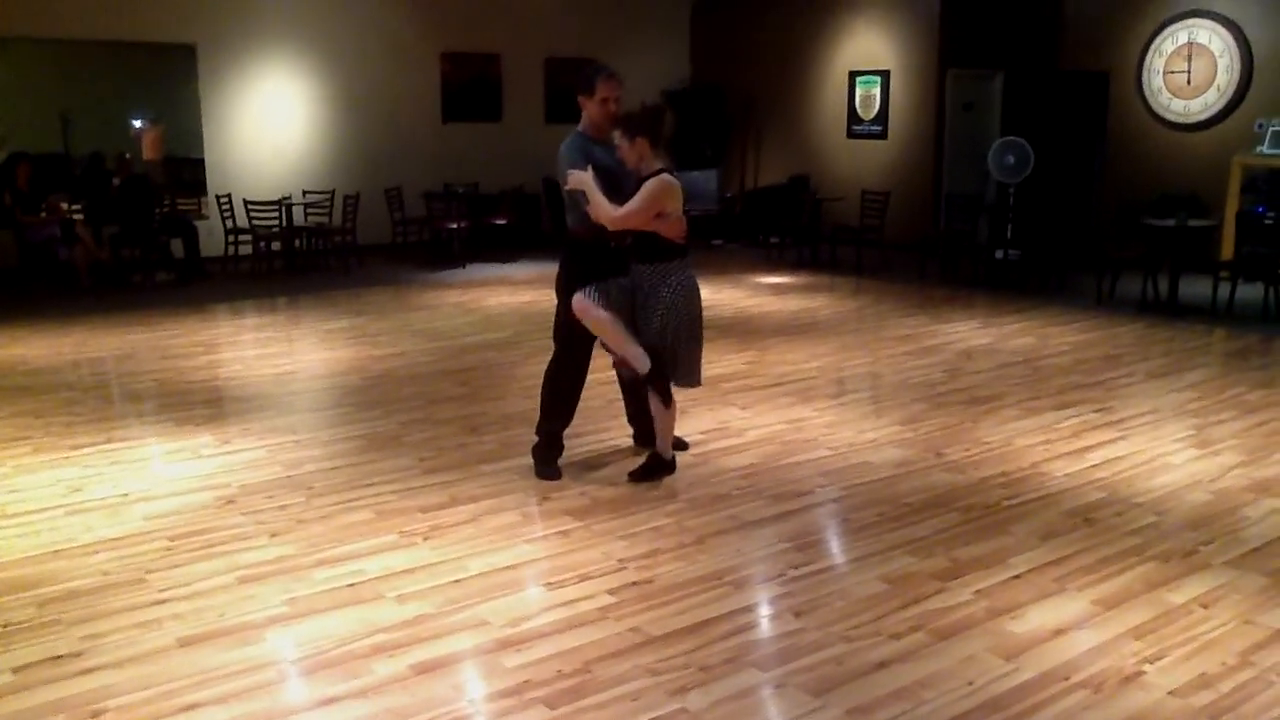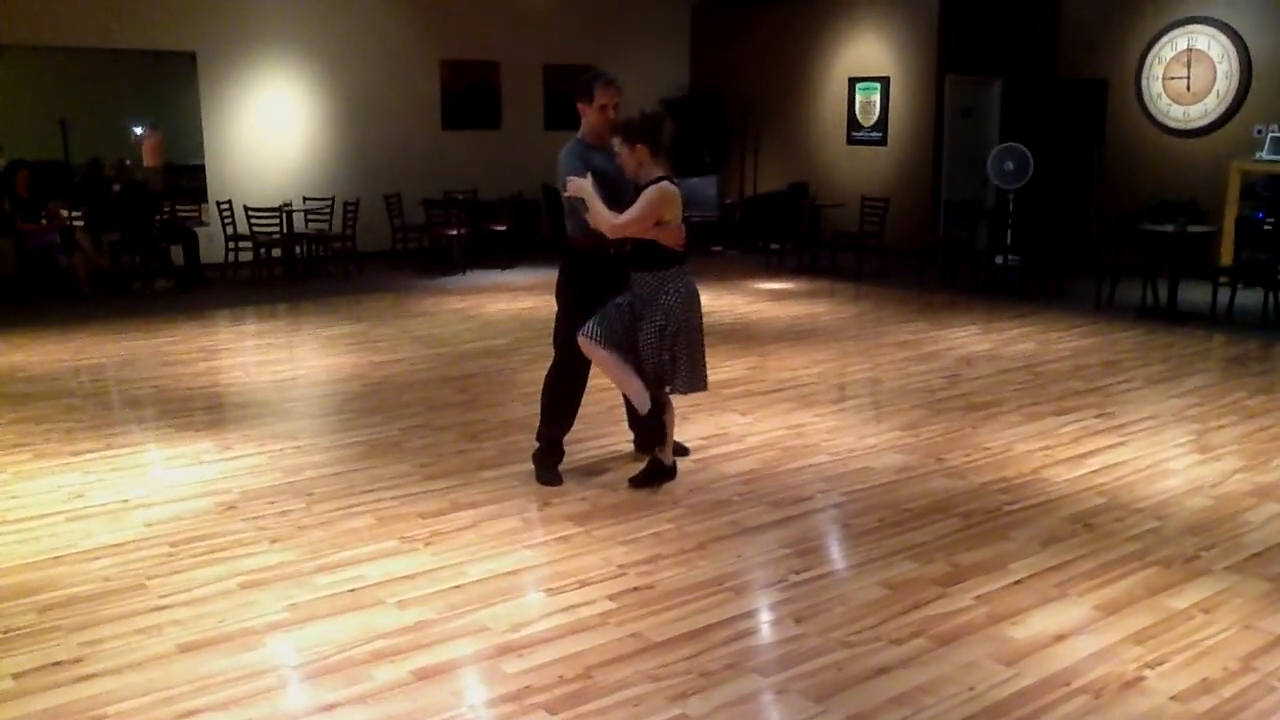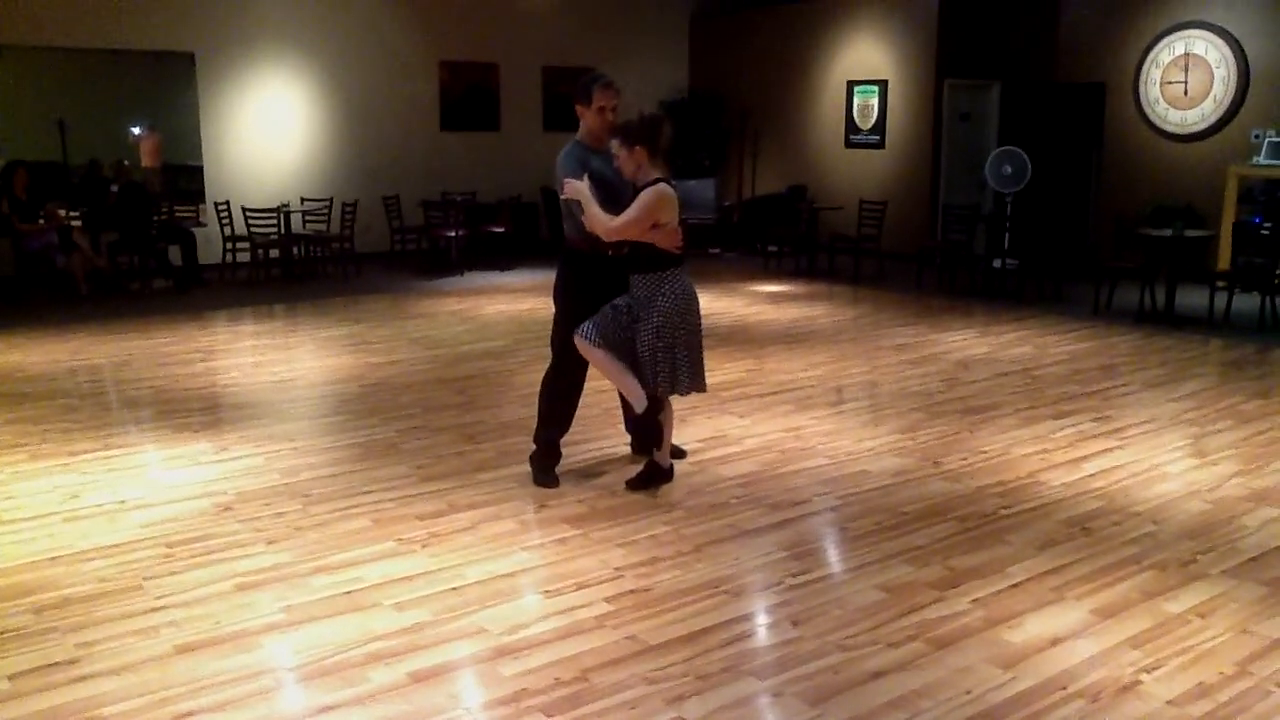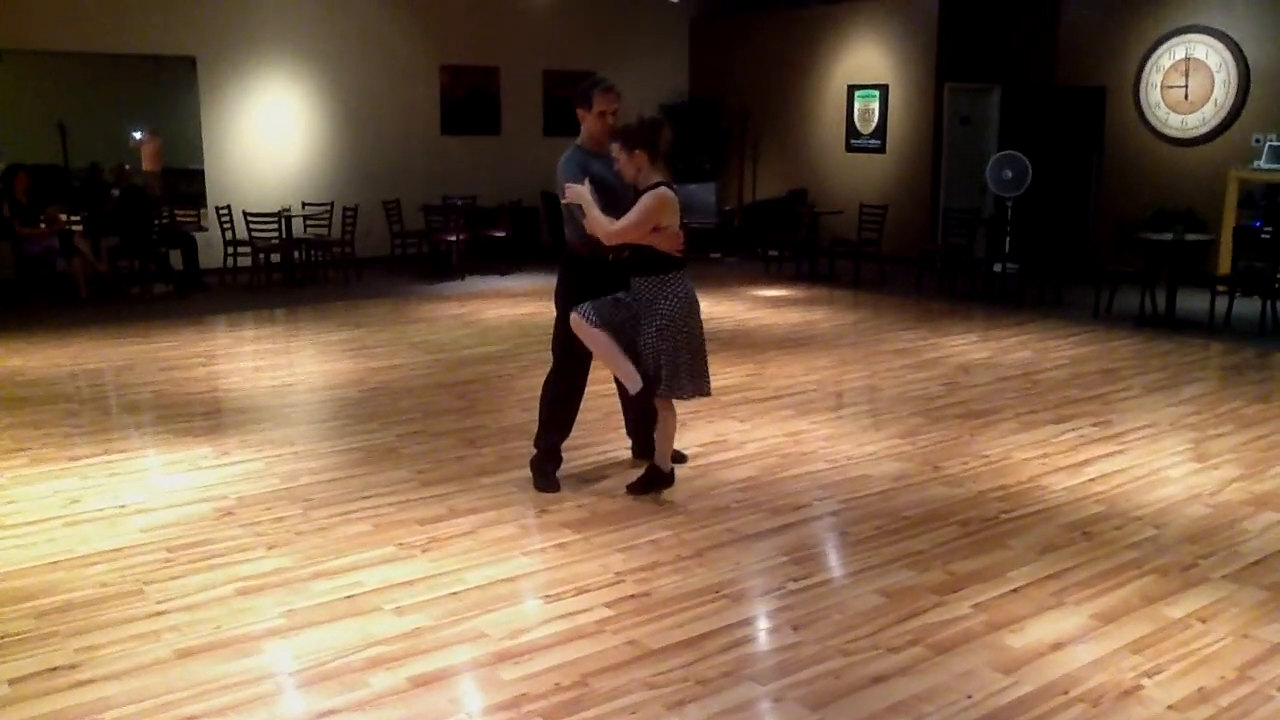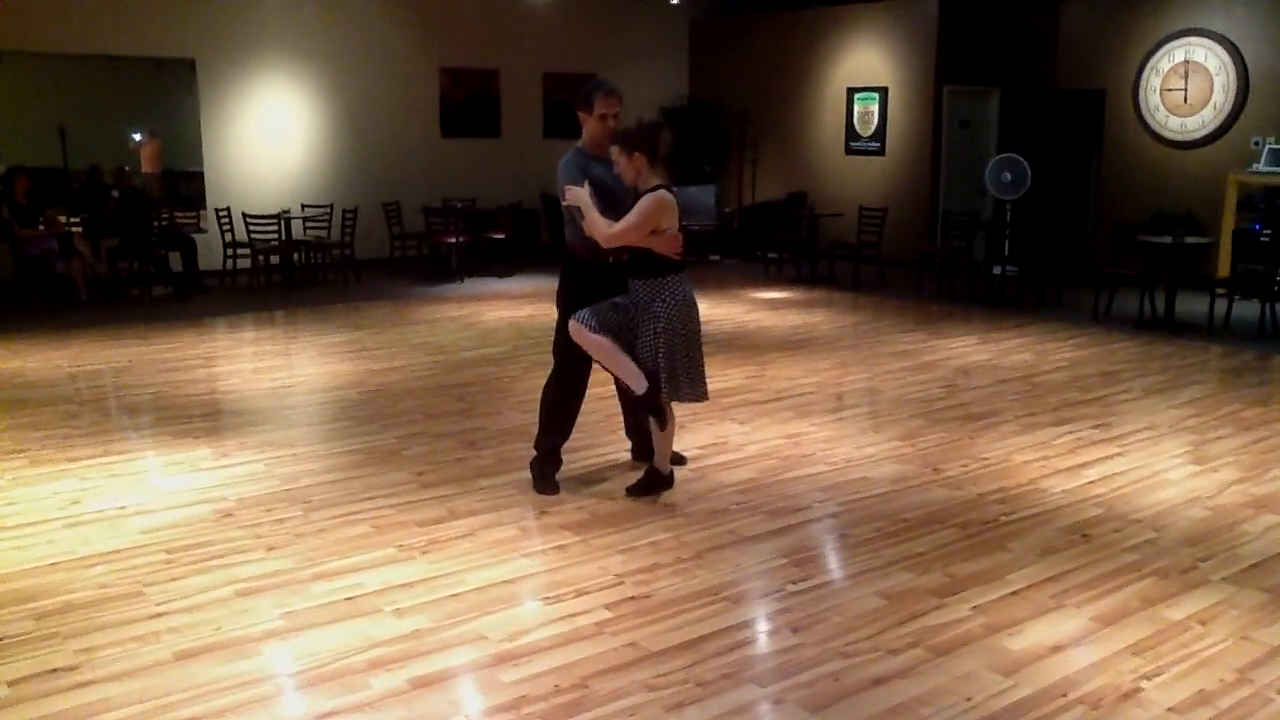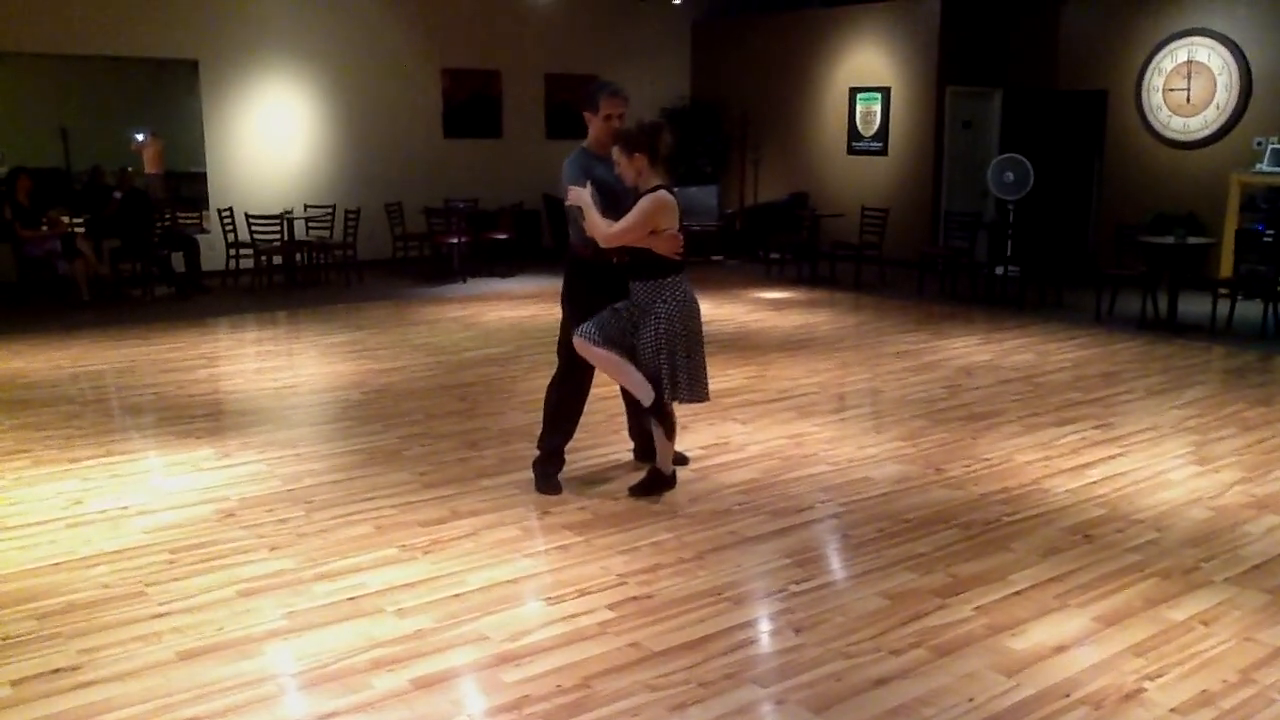
dt=0.2s
person 1, frame 1
left shoulder: (618, 143)
right shoulder: (574, 151)
right wrist: (657, 226)
left hip: (620, 257)
right hip: (586, 260)
right knee: (571, 356)
left ankle: (646, 430)
right ankle: (547, 446)
person 1, frame 2
left shoulder: (618, 151)
right shoulder: (573, 158)
right wrist: (656, 233)
left hip: (620, 264)
right hip: (585, 267)
right knee: (571, 362)
left ankle: (647, 435)
right ankle: (547, 452)
person 1, frame 3
left shoulder: (618, 153)
right shoulder: (572, 160)
left elbow: (628, 207)
right wrist: (652, 236)
left hip: (618, 267)
right hip: (583, 270)
right knee: (569, 364)
left ankle: (644, 437)
right ankle: (545, 454)
person 1, frame 4
left shoulder: (619, 157)
right shoulder: (573, 164)
left elbow: (631, 211)
right wrist: (653, 239)
left hip: (620, 271)
right hip: (584, 274)
right knee: (569, 368)
left ankle: (645, 441)
right ankle: (545, 459)
person 1, frame 5
right shoulder: (574, 167)
right wrist: (651, 242)
left hip: (621, 274)
right hip: (585, 276)
right knee: (570, 371)
left ankle: (645, 444)
right ankle: (545, 461)
person 1, frame 6
right shoulder: (578, 166)
right wrist: (652, 242)
left hip: (626, 274)
right hip: (589, 277)
right knee: (575, 371)
left ankle: (648, 443)
right ankle: (548, 460)
person 2, frame 1
left shoulder: (663, 184)
right shoulder: (649, 182)
left elbow: (614, 220)
right elbow: (624, 222)
left wrist: (589, 185)
right wrist: (593, 195)
left hip: (668, 287)
right hip: (643, 283)
left knee: (657, 378)
right knee: (582, 303)
left ankle: (664, 456)
right ankle: (649, 376)
person 2, frame 2
left shoulder: (662, 192)
right shoulder: (649, 189)
left elbow: (614, 228)
right elbow: (623, 228)
left wrist: (587, 192)
left hip: (667, 294)
right hip: (645, 291)
left knee: (656, 387)
right knee: (590, 339)
left ankle: (664, 462)
right ankle: (648, 405)
person 2, frame 3
left shoulder: (659, 193)
right shoulder: (647, 191)
left elbow: (610, 231)
right elbow: (621, 230)
left wrist: (584, 194)
left hip: (665, 296)
right hip: (643, 293)
left knee: (656, 387)
right knee: (586, 339)
left ankle: (661, 464)
right ankle: (648, 423)
person 2, frame 4
left shoulder: (659, 197)
right shoulder: (650, 194)
left elbow: (611, 234)
left wrist: (585, 198)
left hip: (666, 299)
right hip: (645, 295)
left knee: (659, 391)
right knee: (581, 318)
left ankle: (662, 469)
right ankle: (638, 386)
person 2, frame 5
left shoulder: (658, 200)
right shoulder: (651, 197)
left elbow: (609, 237)
left wrist: (584, 201)
left hip: (664, 302)
right hip: (644, 299)
left knee: (658, 393)
right knee: (580, 325)
left ankle: (661, 471)
right ankle: (644, 388)
person 2, frame 6
left shoulder: (657, 200)
right shoulder: (655, 197)
left elbow: (607, 237)
left wrist: (585, 201)
left hip: (665, 302)
right hip: (645, 300)
left knee: (659, 394)
right knee: (585, 339)
left ankle: (664, 471)
right ankle: (654, 418)
